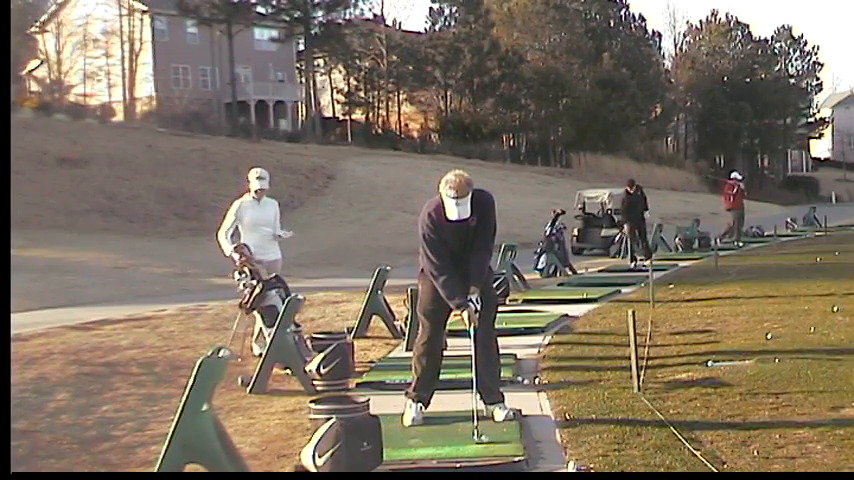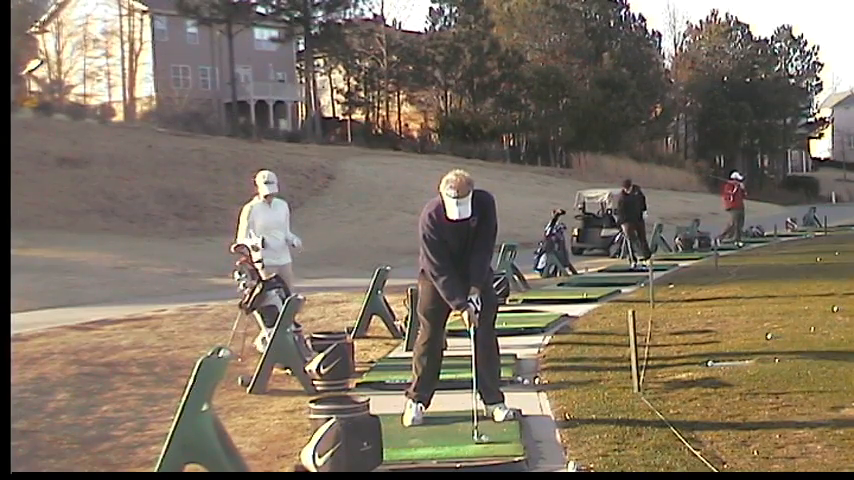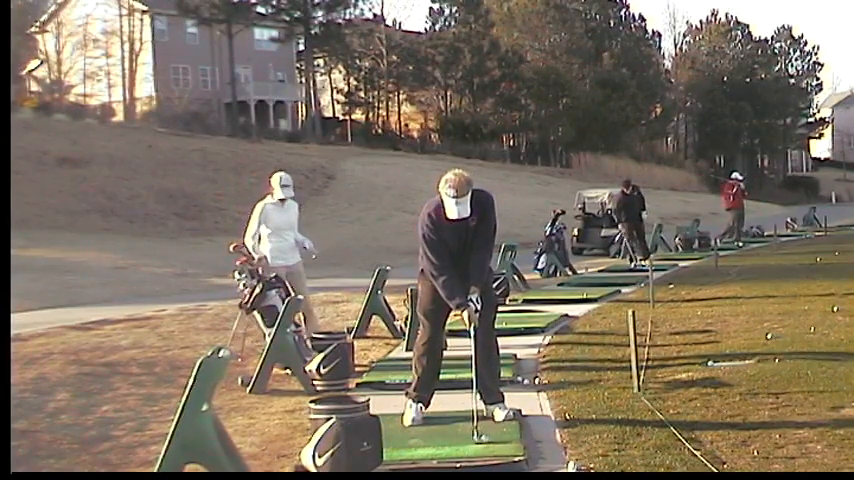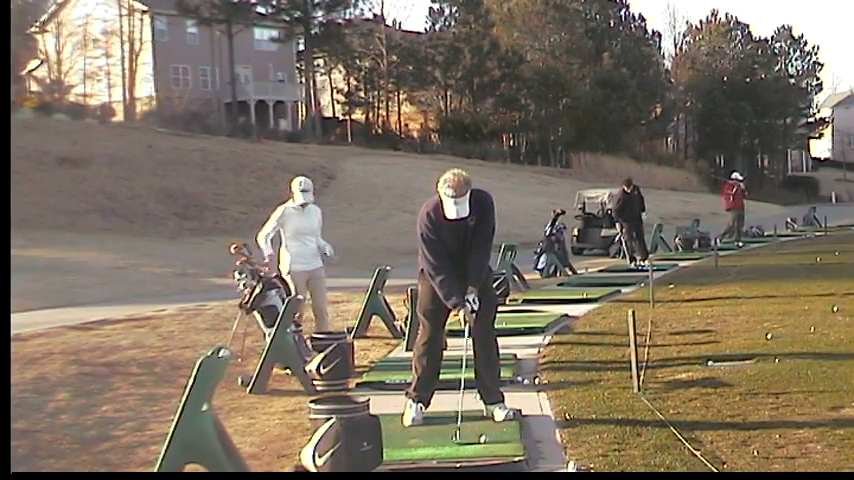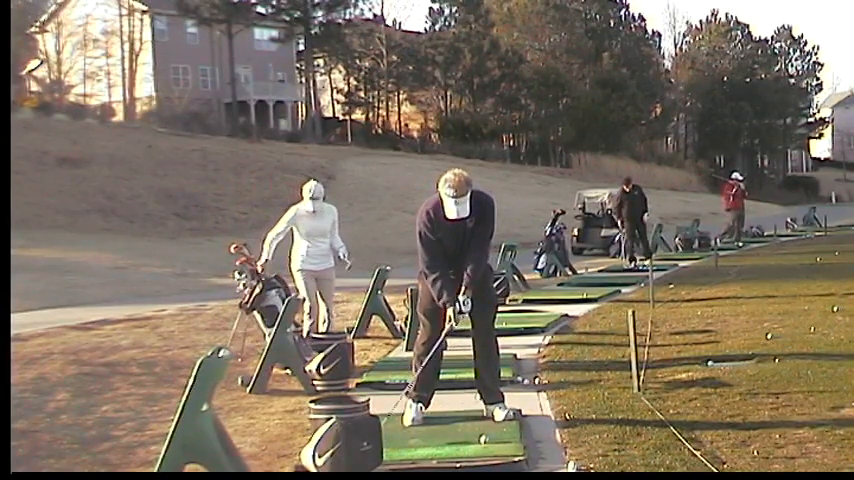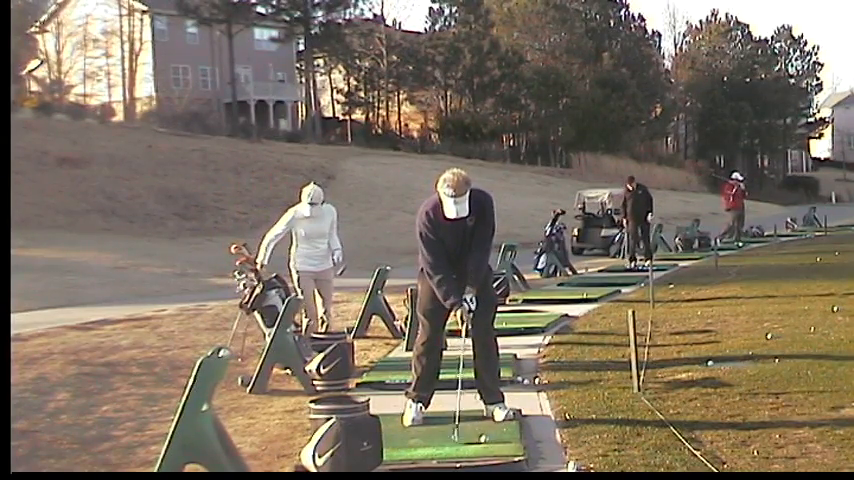
dt=0.4s
person 1, frame 1
left shoulder: (485, 202)
right shoulder: (430, 215)
left elbow: (483, 249)
right elbow: (437, 267)
left wrist: (474, 290)
right wrist: (459, 304)
left hip: (477, 273)
right hip: (437, 277)
left knee: (485, 335)
right knee: (429, 335)
left ankle: (493, 399)
right ankle: (416, 400)
person 1, frame 2
left shoulder: (485, 203)
right shoulder: (430, 215)
left elbow: (483, 250)
right elbow: (438, 268)
left wrist: (475, 291)
right wrist: (460, 304)
left hip: (477, 274)
right hip: (437, 277)
left knee: (485, 335)
right knee: (429, 335)
left ankle: (493, 400)
right ankle: (416, 400)
person 1, frame 3
left shoulder: (484, 202)
right shoulder: (430, 215)
left elbow: (483, 249)
right elbow: (437, 267)
left wrist: (475, 291)
right wrist: (460, 304)
left hip: (477, 274)
right hip: (437, 277)
left knee: (485, 335)
right knee: (429, 335)
left ankle: (493, 400)
right ankle: (416, 400)
person 1, frame 4
left shoulder: (483, 202)
right shoulder: (428, 215)
left elbow: (481, 249)
right elbow: (435, 267)
left wrist: (472, 291)
right wrist: (456, 303)
left hip: (476, 274)
right hip: (436, 276)
left knee: (485, 334)
right knee: (429, 335)
left ankle: (493, 400)
right ankle: (416, 400)
person 1, frame 5
left shoulder: (484, 204)
right shoulder: (428, 213)
left elbow: (478, 251)
right elbow: (430, 264)
left wrist: (467, 291)
right wrist: (447, 301)
left hip: (475, 275)
right hip: (436, 276)
left knee: (485, 334)
right knee: (429, 334)
left ankle: (493, 400)
right ankle: (416, 400)
person 1, frame 6
left shoulder: (483, 202)
right shoulder: (428, 214)
left elbow: (481, 249)
right elbow: (434, 265)
left wrist: (470, 290)
right wrist: (454, 302)
left hip: (475, 274)
right hip: (437, 276)
left knee: (484, 334)
right knee: (429, 334)
left ankle: (493, 400)
right ankle: (416, 400)
person 2, frame 1
left shoulder: (273, 205)
right shoulder: (240, 205)
left elbow: (276, 231)
right elbow: (223, 234)
left wrist: (281, 234)
right wrist: (232, 253)
left hip: (273, 259)
right hip: (251, 261)
person 2, frame 2
left shoulder: (282, 205)
right shoulder: (250, 209)
right elbow: (241, 239)
left wrist: (294, 240)
right wrist: (255, 242)
left hip: (284, 262)
right hip: (264, 264)
left ankle: (264, 340)
person 2, frame 3
left shoulder: (293, 206)
right shoulder: (263, 208)
right elbow: (249, 238)
left wrist: (306, 243)
right wrist: (259, 256)
left hip: (294, 262)
right hip: (272, 264)
left knee: (305, 302)
person 2, frame 4
left shoulder: (316, 211)
right shoulder: (283, 212)
right elbow: (263, 236)
left wrist: (326, 249)
right wrist: (269, 256)
left hip: (316, 267)
right hip: (293, 269)
left knee: (321, 309)
person 2, frame 5
left shoulder: (331, 211)
right shoulder: (295, 213)
right elbow: (273, 236)
left wrist: (341, 249)
right wrist: (264, 259)
left hip: (326, 266)
right hip: (303, 267)
left knee: (327, 310)
right knee: (311, 310)
person 2, frame 6
left shoulder: (330, 211)
right shoulder: (293, 215)
right elbow: (271, 238)
left wrist: (337, 252)
right wrist: (261, 262)
left hip: (325, 267)
right hip: (302, 268)
left knee: (325, 311)
right knee: (309, 313)
